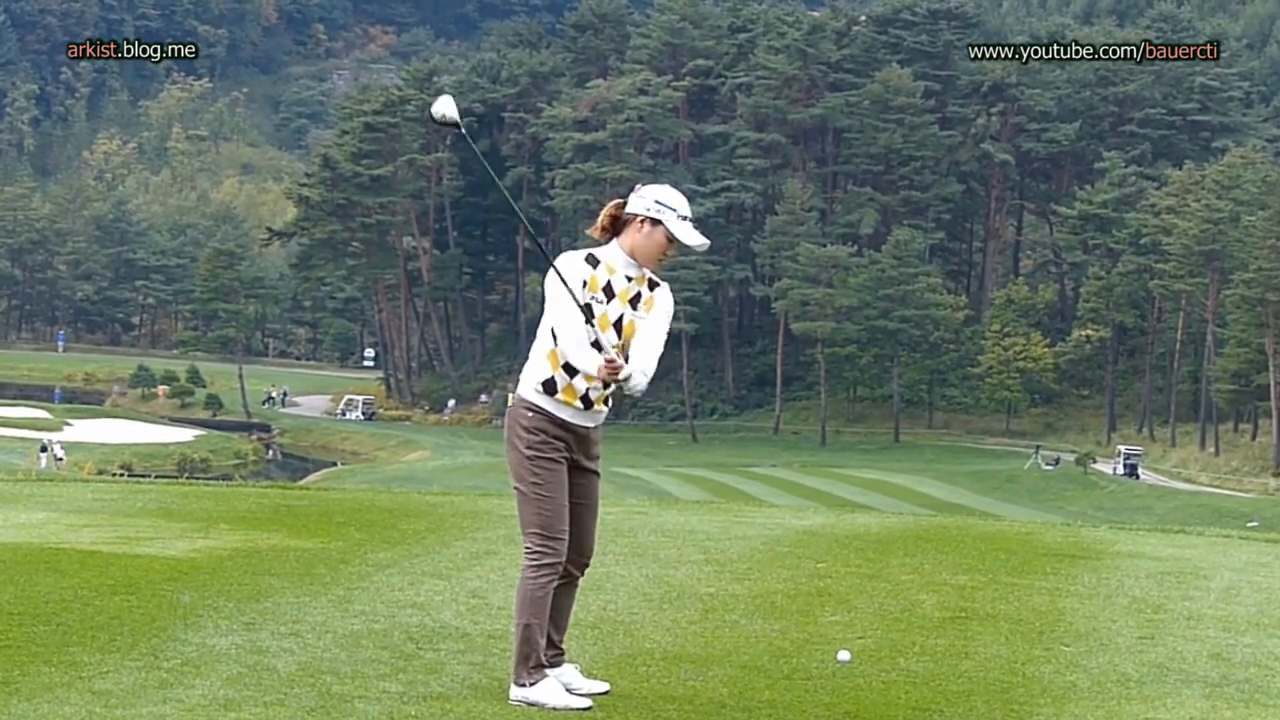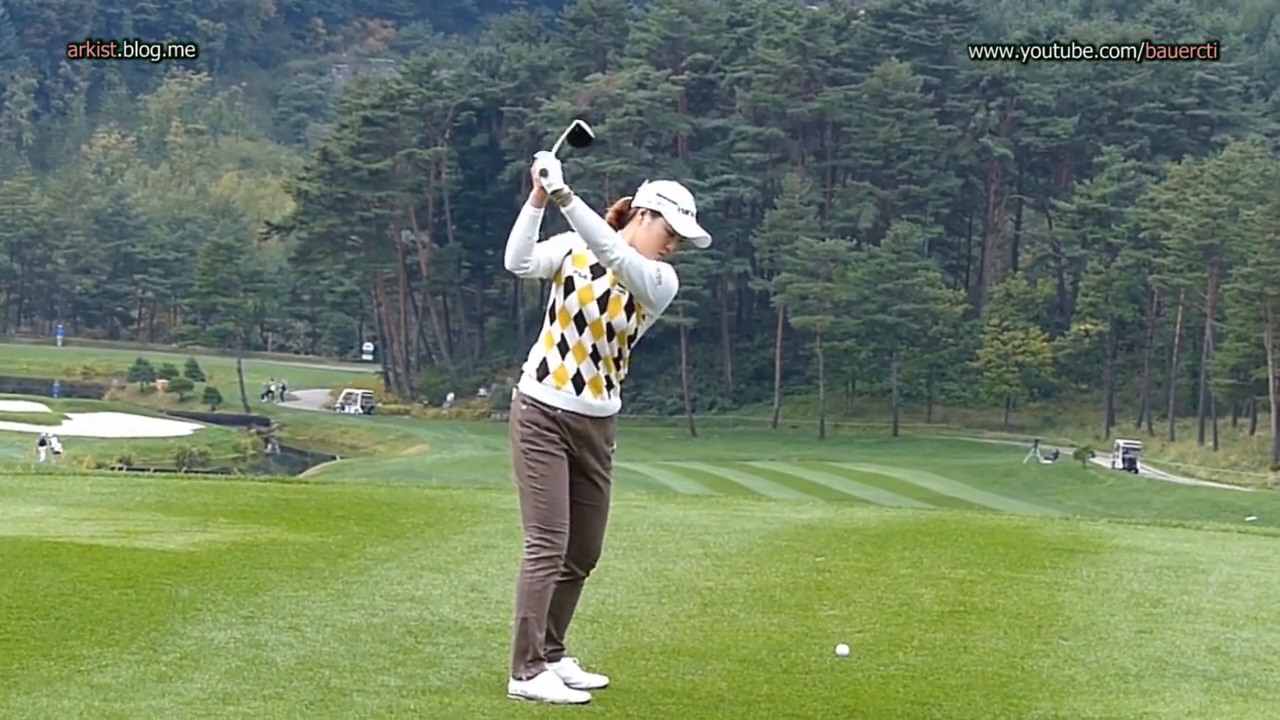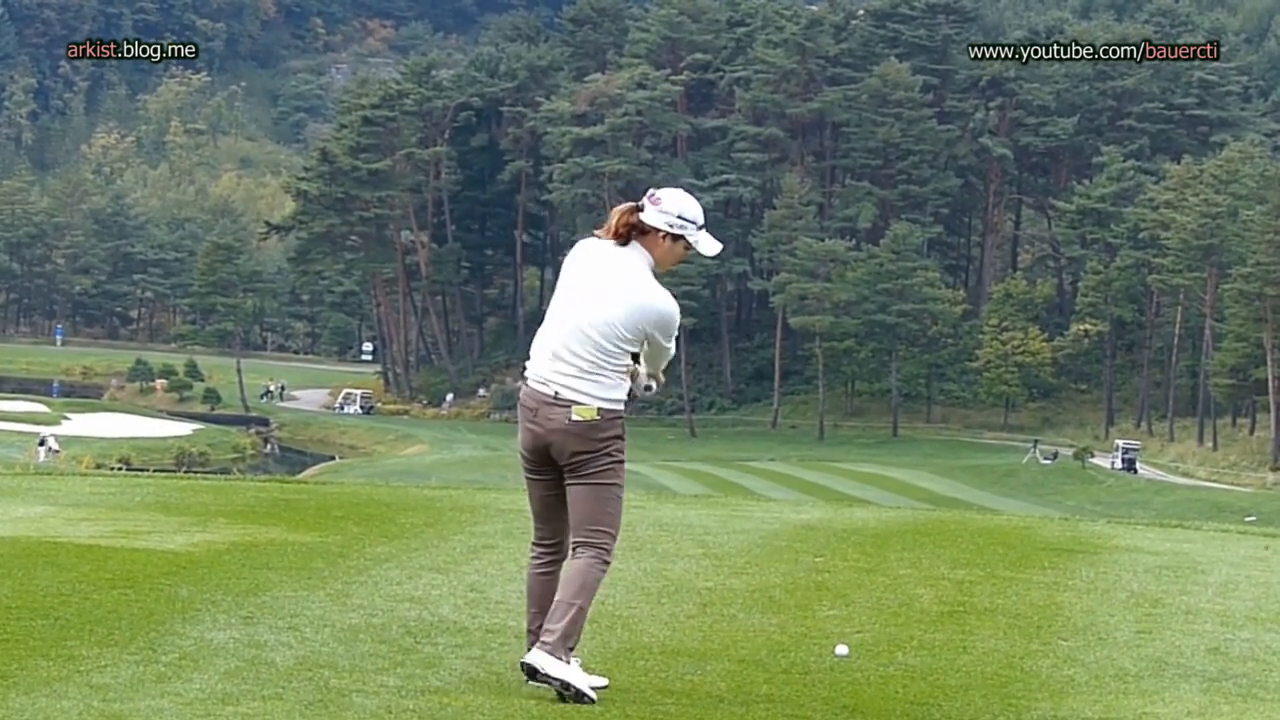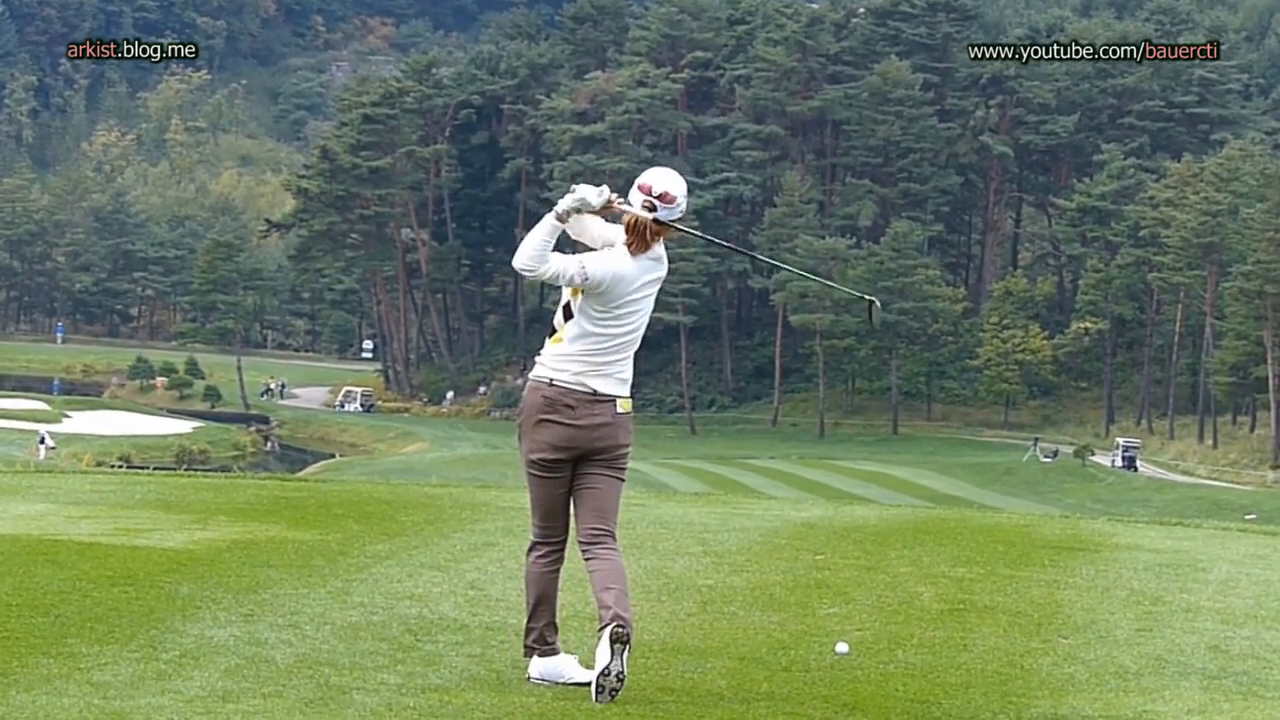
dt=0.5s
person 1, frame 1
left shoulder: (658, 295)
right shoulder: (574, 265)
left elbow: (648, 346)
right elbow: (571, 340)
left wrist: (632, 375)
right wrist: (598, 367)
left hip: (585, 430)
right hip: (539, 420)
left knee: (576, 555)
right knee: (546, 552)
left ankle: (552, 662)
right ankle: (527, 678)
person 1, frame 2
left shoulder: (661, 282)
right shoulder: (569, 248)
left elbow: (615, 259)
right elbow: (517, 263)
left wrist: (565, 197)
right wrist: (539, 198)
left hip: (596, 427)
right hip: (542, 413)
left knee: (583, 553)
right knee: (547, 545)
left ankle: (551, 656)
right ankle: (527, 671)
person 1, frame 3
left shoulder: (584, 255)
right shoulder: (659, 302)
right elbow: (660, 355)
right wrist: (652, 363)
left hip: (537, 406)
right hip: (591, 425)
left knee: (548, 541)
right knee: (593, 547)
left ankle: (544, 652)
right ankle: (553, 647)
person 1, frame 4
left shoulder: (611, 269)
right shoulder: (655, 259)
left elbow: (527, 262)
right elbow: (596, 229)
left wrist: (568, 205)
right wrist: (580, 206)
left hip: (551, 406)
right hip: (609, 417)
left knee: (548, 539)
right knee: (599, 539)
left ankle: (543, 654)
right ankle: (616, 626)
